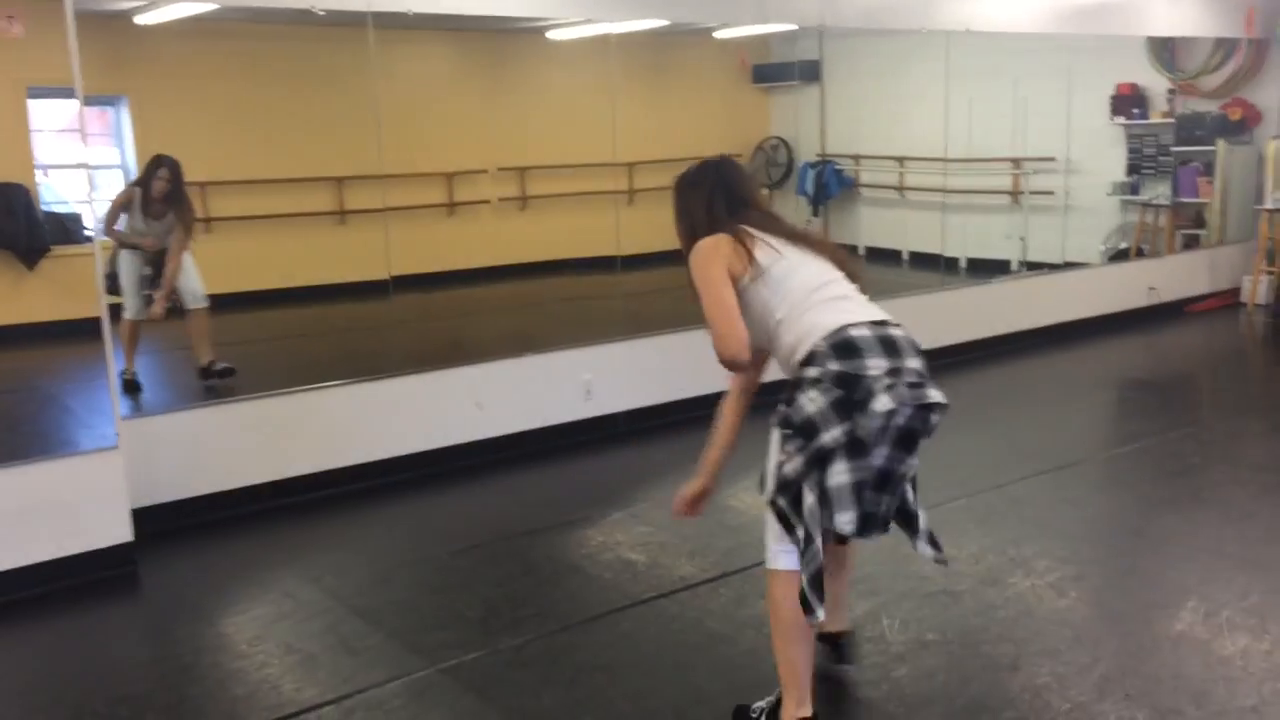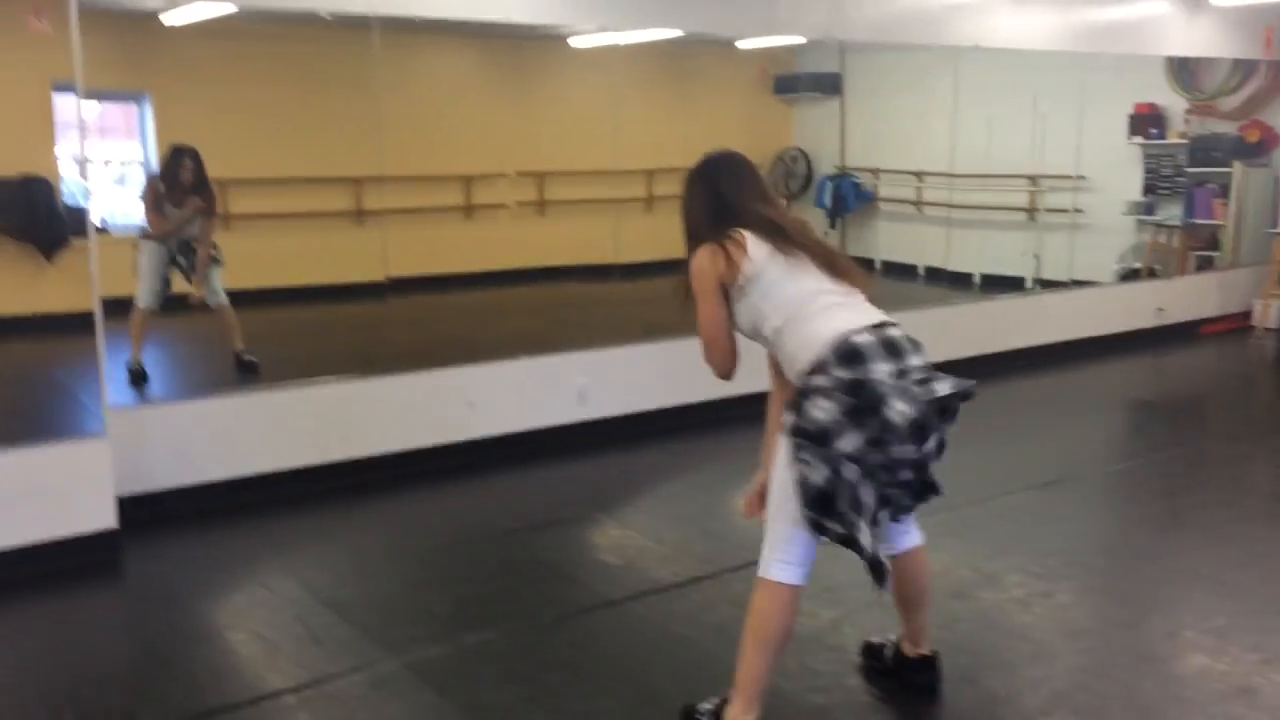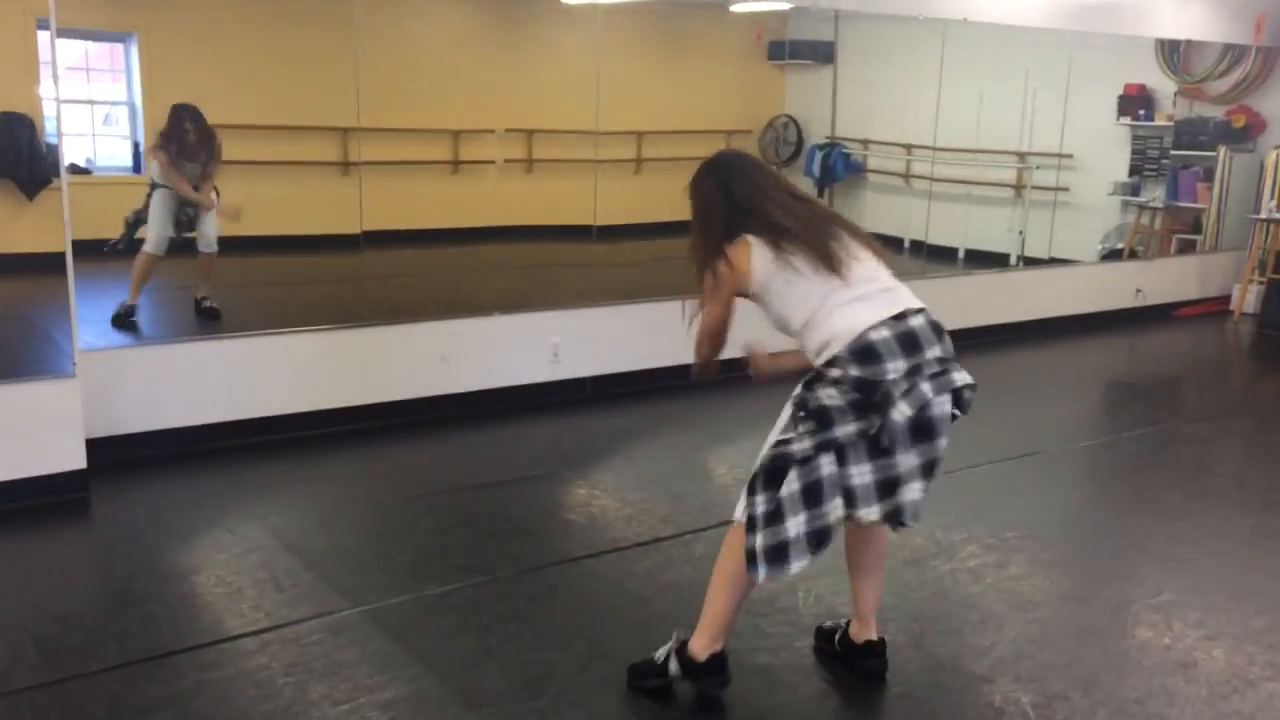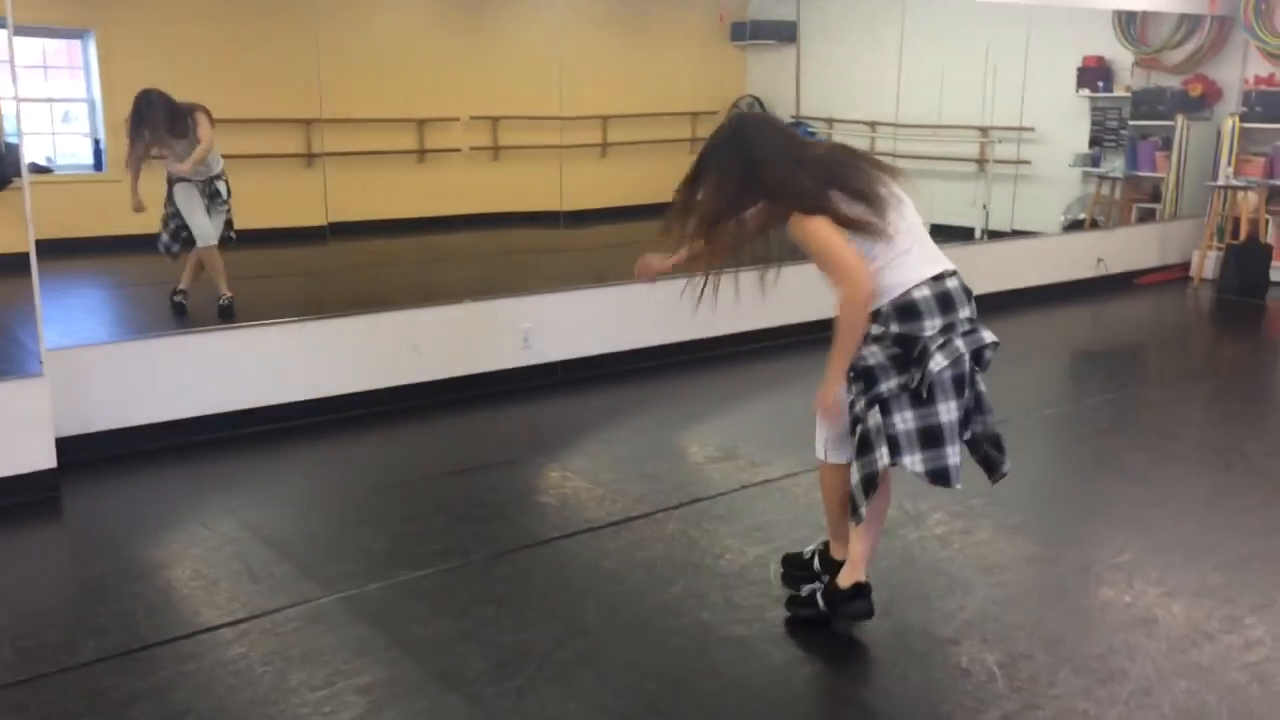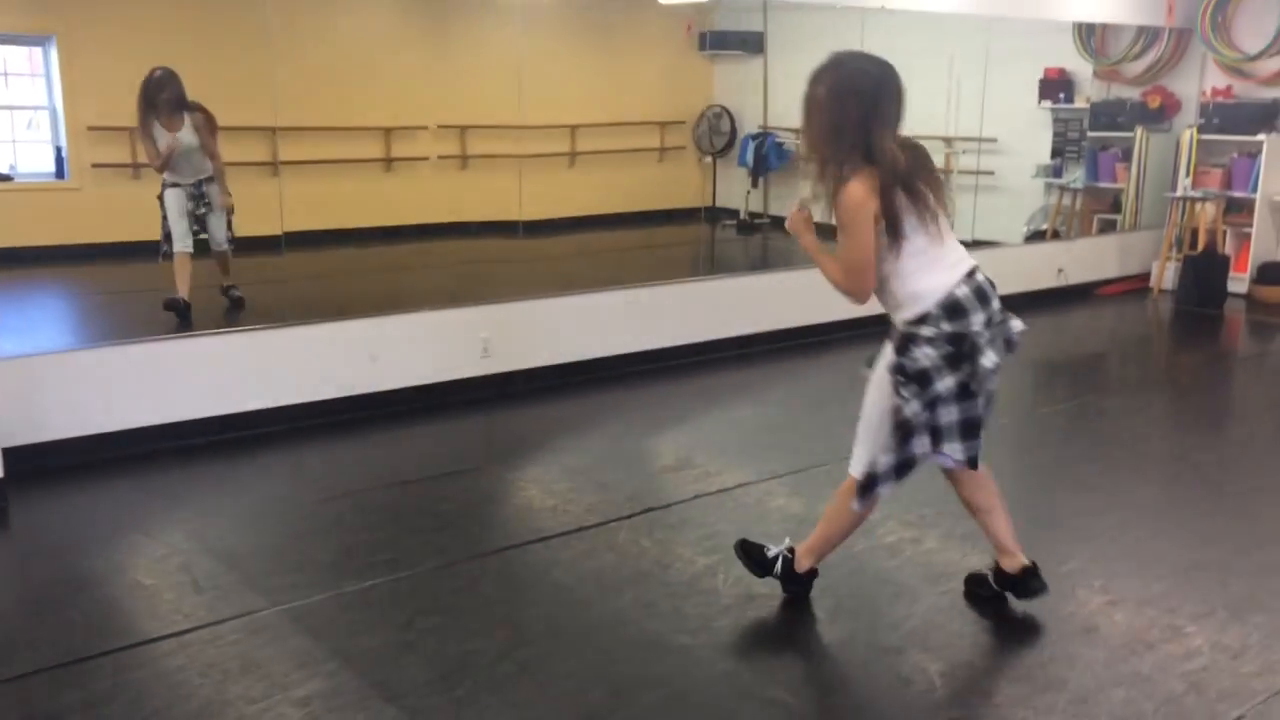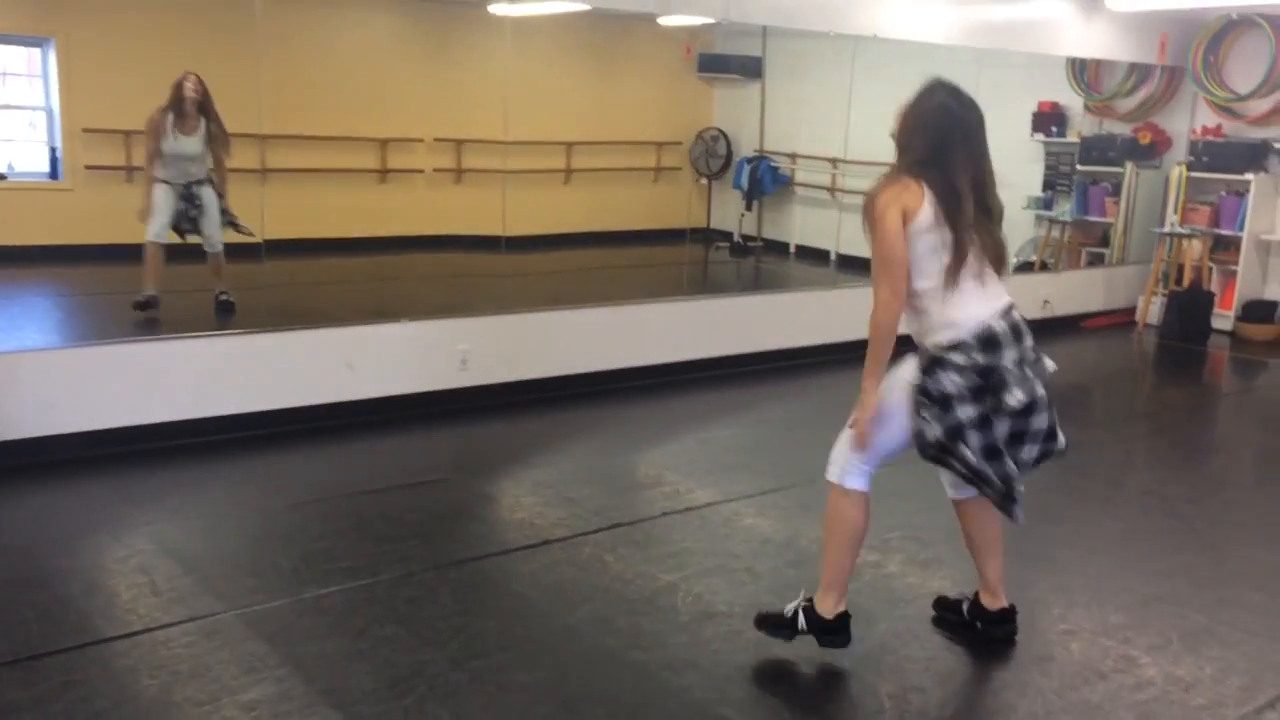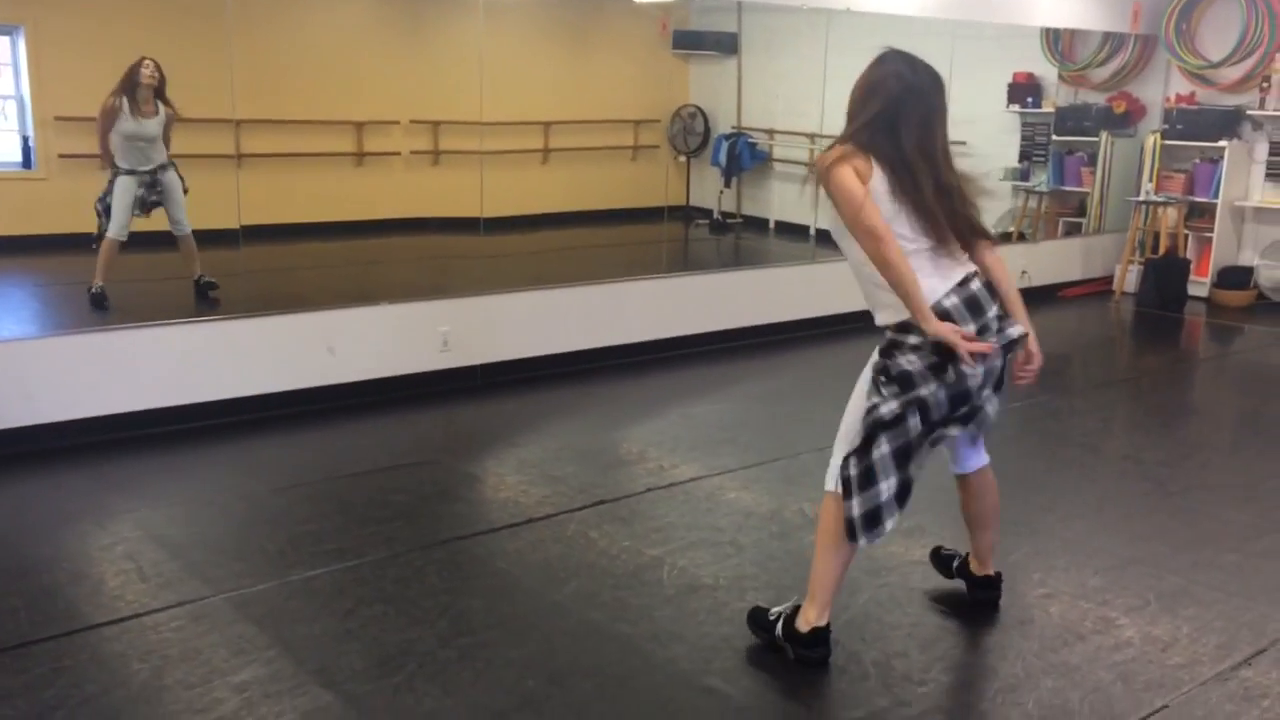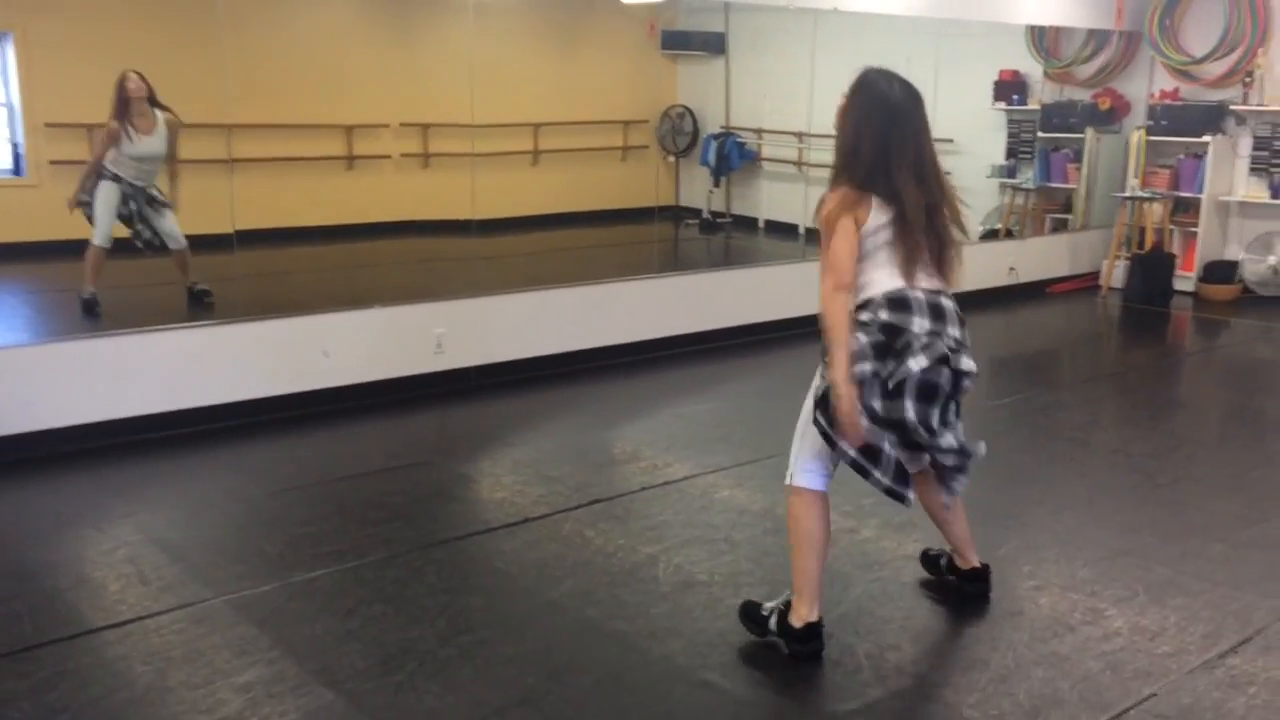
dt=0.4s
person 1, frame 1
left shoulder: (711, 249)
right shoulder: (783, 246)
left elbow: (732, 351)
right elbow: (746, 381)
left wrist: (758, 356)
right wrist: (706, 476)
left hip: (841, 372)
right hip: (899, 363)
left knee: (789, 542)
right knee: (824, 508)
right ankle: (833, 630)
person 1, frame 2
left shoulder: (712, 258)
right shoulder: (788, 244)
left elbow: (723, 365)
right wrist: (769, 470)
left hip: (844, 383)
right hip: (900, 363)
left knee: (785, 557)
right knee: (895, 523)
right ankle: (916, 655)
person 1, frame 3
left shoulder: (734, 258)
right shoulder: (825, 226)
left elbow: (707, 352)
left wrist: (701, 366)
right wrist: (786, 362)
left hip: (861, 370)
right hip: (926, 348)
left knee: (764, 501)
right knee: (866, 495)
left ankle: (702, 652)
right ankle: (864, 637)
person 1, frame 4
left shoulder: (806, 218)
right shoulder: (842, 166)
left elbow: (861, 285)
right elbow: (751, 225)
left wrist: (837, 376)
right wrist: (674, 260)
left hip: (898, 321)
right hip: (950, 302)
left knee: (837, 442)
right knee: (868, 450)
left ankle: (837, 560)
right ankle: (849, 580)
person 1, frame 5
left shoulder: (856, 190)
right shoulder: (904, 159)
left elbow: (857, 288)
left wrist: (806, 239)
left hip: (934, 328)
right hip: (974, 304)
left knee: (874, 457)
right knee: (944, 448)
left ankle: (800, 565)
right ankle: (1013, 566)
person 1, frame 6
left shoulder: (894, 194)
right shoulder: (968, 196)
left elbow: (891, 301)
left wrist: (870, 387)
left hip: (957, 360)
right hip: (1006, 341)
left knee: (849, 460)
right knee: (964, 477)
left ankle: (827, 611)
right ankle: (994, 606)
person 1, frame 7
left shoulder: (842, 161)
right shoulder: (928, 167)
left elbow: (878, 241)
right elbow: (980, 246)
left wrist: (931, 327)
right wrist: (1021, 327)
left hip: (918, 336)
right hip: (978, 314)
left knee: (850, 473)
right knee: (969, 453)
left ankle: (810, 624)
right ankle: (983, 572)
person 1, frame 8
left shoulder: (845, 201)
right shoulder: (926, 186)
left elbow: (836, 291)
left wrist: (842, 381)
left hip: (884, 329)
right hip: (941, 326)
left knee: (808, 474)
right knee: (926, 457)
left ankle: (802, 618)
right ankle: (968, 566)
person 2, frame 1
left shoulder: (180, 209)
right shoulder: (131, 196)
left elbow: (176, 257)
right elbow: (109, 229)
left wrist: (162, 297)
right wrist: (142, 242)
left hip: (170, 249)
right hip: (135, 250)
left knee: (196, 296)
right knee: (134, 309)
left ankle: (206, 362)
right ankle: (128, 369)
person 2, frame 2
left shoulder: (203, 195)
right shoulder: (155, 189)
left elbow: (205, 242)
right elbow: (159, 231)
left wrist: (200, 283)
right wrist: (187, 214)
left hip: (192, 241)
right hip: (158, 242)
left knee: (216, 294)
right knee: (147, 296)
left ankle: (241, 352)
right ankle: (135, 360)
person 2, frame 3
left shoulder: (210, 143)
right shoulder: (163, 149)
left elbow: (207, 182)
right elbow: (182, 188)
left wrist: (210, 205)
right wrist: (219, 208)
left hip: (199, 189)
right hip: (167, 189)
left knee: (209, 241)
right knee: (156, 242)
left ankle: (203, 298)
right ankle: (130, 303)
person 2, frame 4
left shoulder: (195, 115)
right shoulder: (153, 133)
left elbow: (207, 145)
right elbow: (135, 160)
left wrist: (187, 165)
right wrist: (135, 195)
left hip: (214, 180)
right hip: (184, 184)
left knee: (208, 239)
right knee: (205, 237)
left ankle: (181, 290)
right ankle: (225, 295)
person 2, frame 5
left shoulder: (196, 117)
right shoulder: (148, 124)
left elbow: (214, 156)
right elbow: (157, 166)
left wrist: (224, 192)
right wrist: (168, 153)
left hip: (208, 182)
right hip: (175, 187)
left knee: (219, 240)
right knee: (181, 241)
left ankle: (228, 286)
right ankle: (182, 298)
person 2, frame 6
left shoulder: (210, 125)
right shoulder: (159, 120)
left elbow: (219, 163)
right elbow: (150, 161)
left wrist: (223, 196)
right wrist: (147, 198)
left hip: (200, 185)
right hip: (166, 185)
left knee: (213, 240)
right knee: (155, 232)
left ankle: (221, 292)
right ankle: (150, 292)
person 2, frame 7
left shoulder: (166, 112)
right shoulder: (115, 104)
right elbow: (103, 136)
right wrist: (110, 165)
left hip: (162, 170)
right hip: (127, 173)
left knee: (182, 226)
right knee: (117, 229)
left ankle: (199, 278)
right ankle: (97, 285)
person 2, frame 8
left shoulder: (168, 120)
right shoulder: (117, 125)
left elbow: (171, 158)
right elbow: (96, 159)
left wrist: (173, 192)
right wrist: (78, 192)
left hip: (144, 187)
right hip: (113, 181)
left knee: (175, 236)
right knee: (102, 235)
left ankle: (192, 286)
right ankle: (88, 293)
